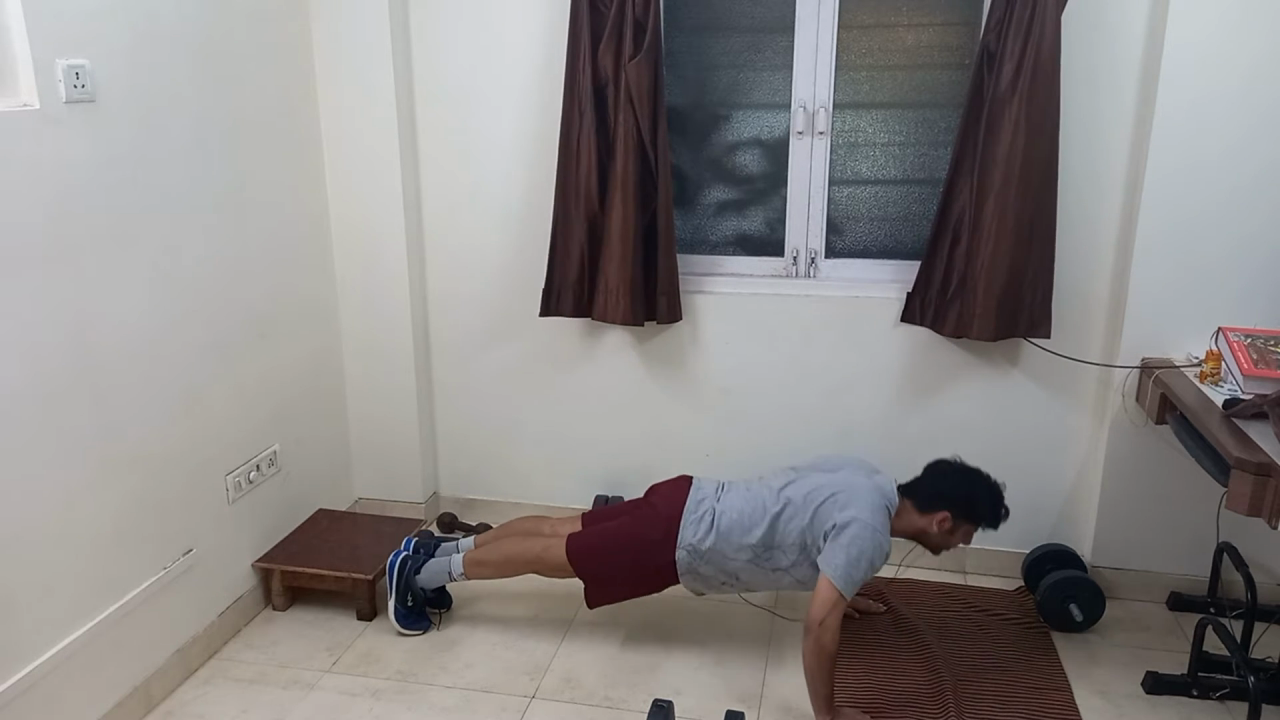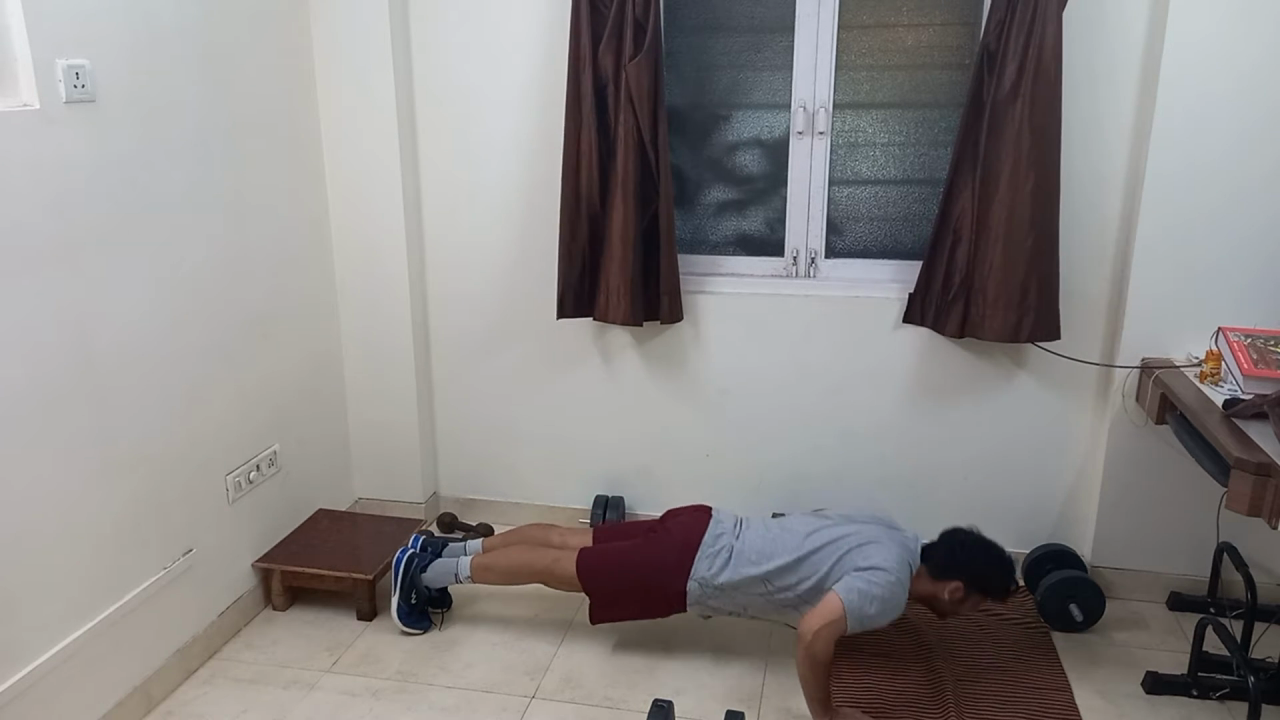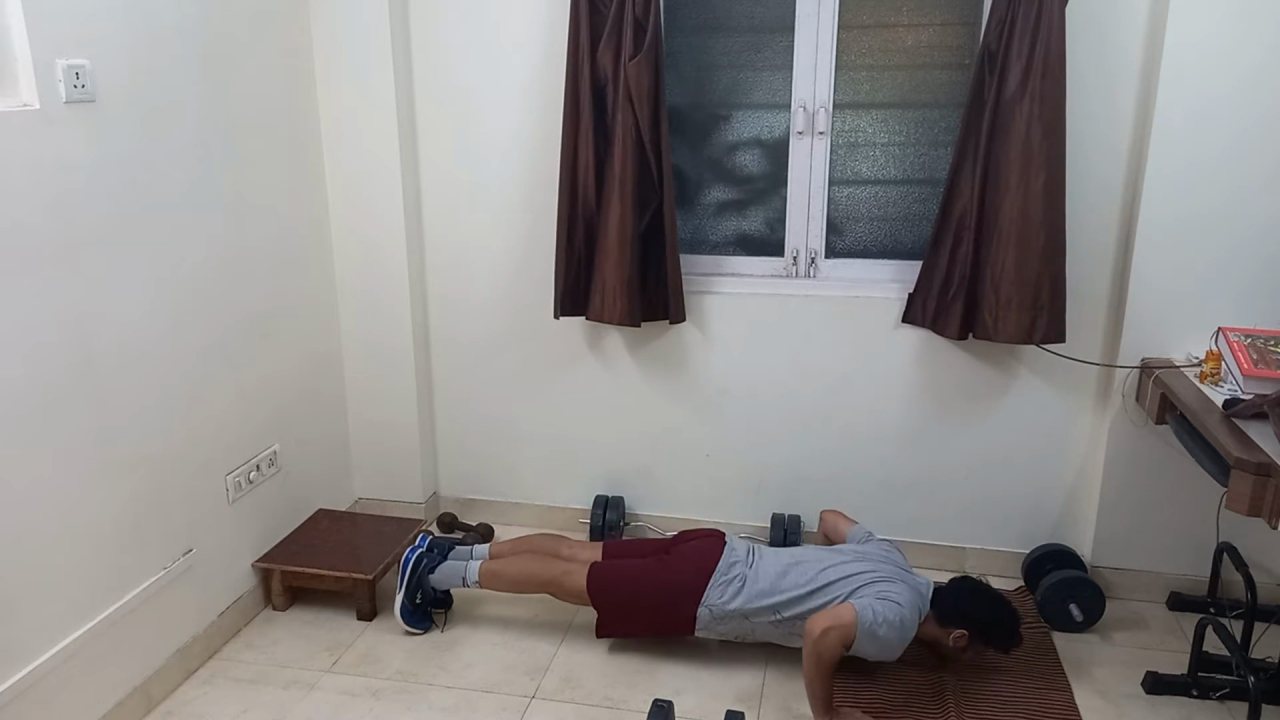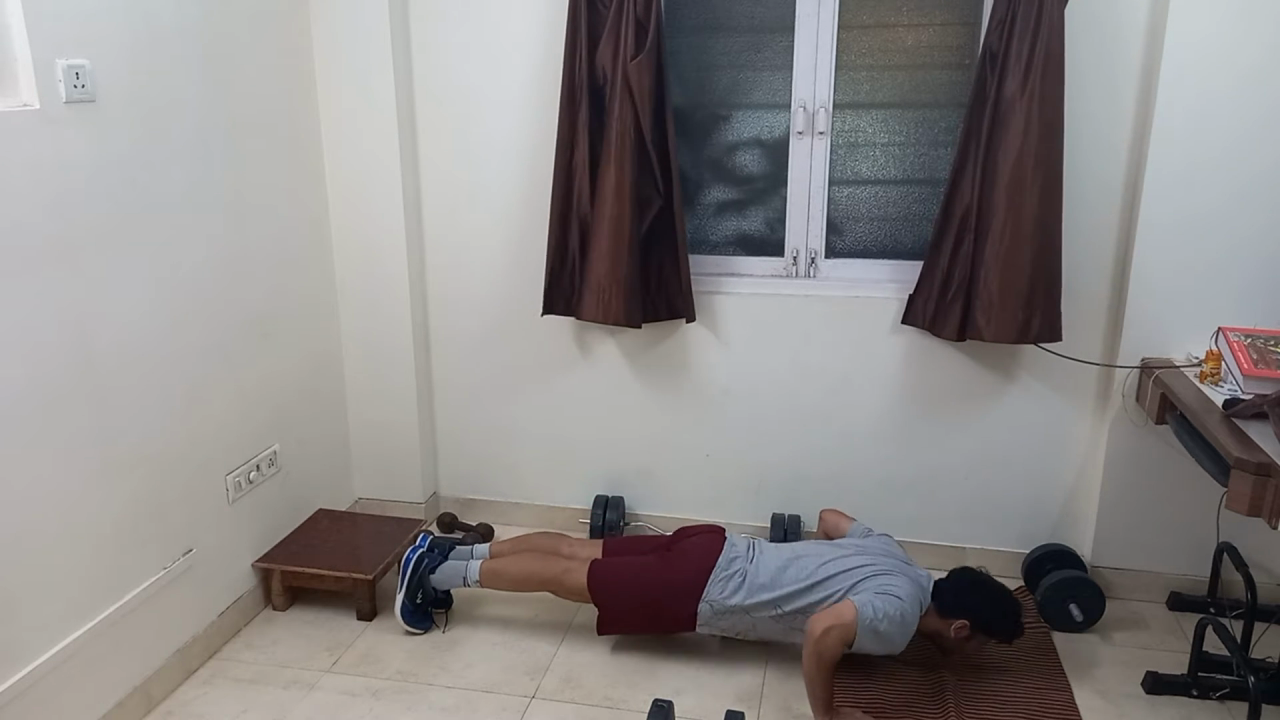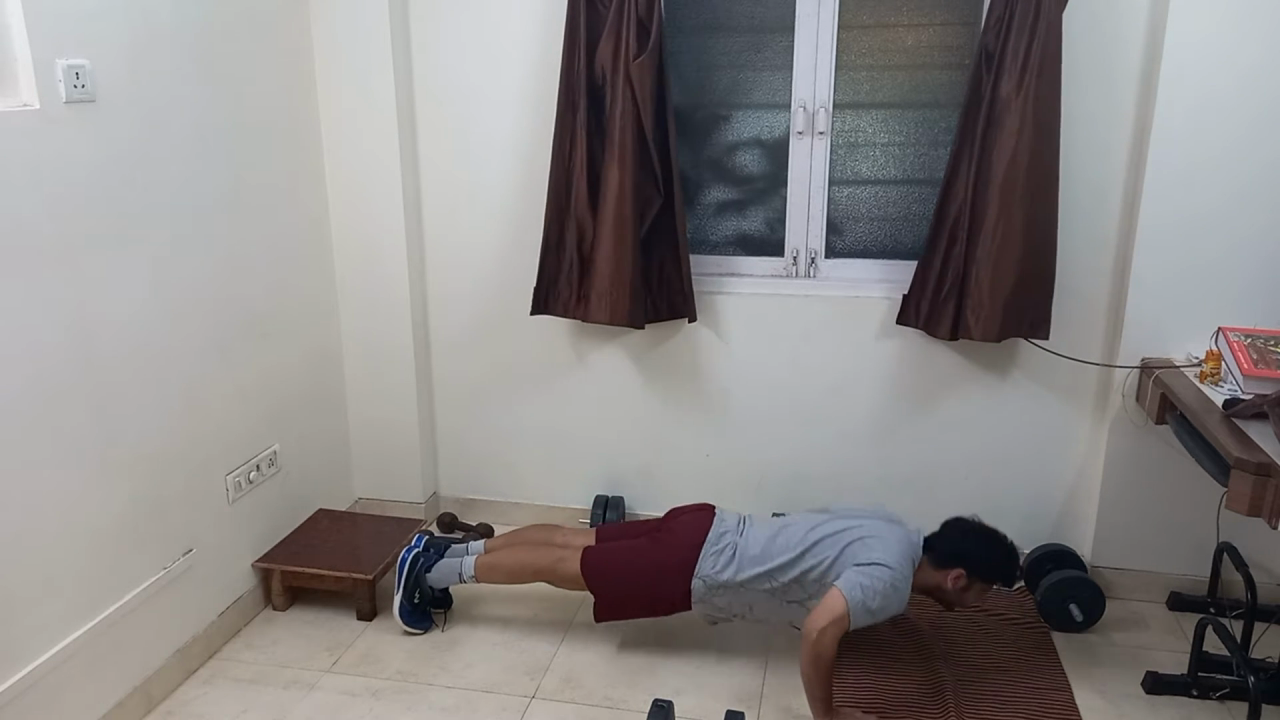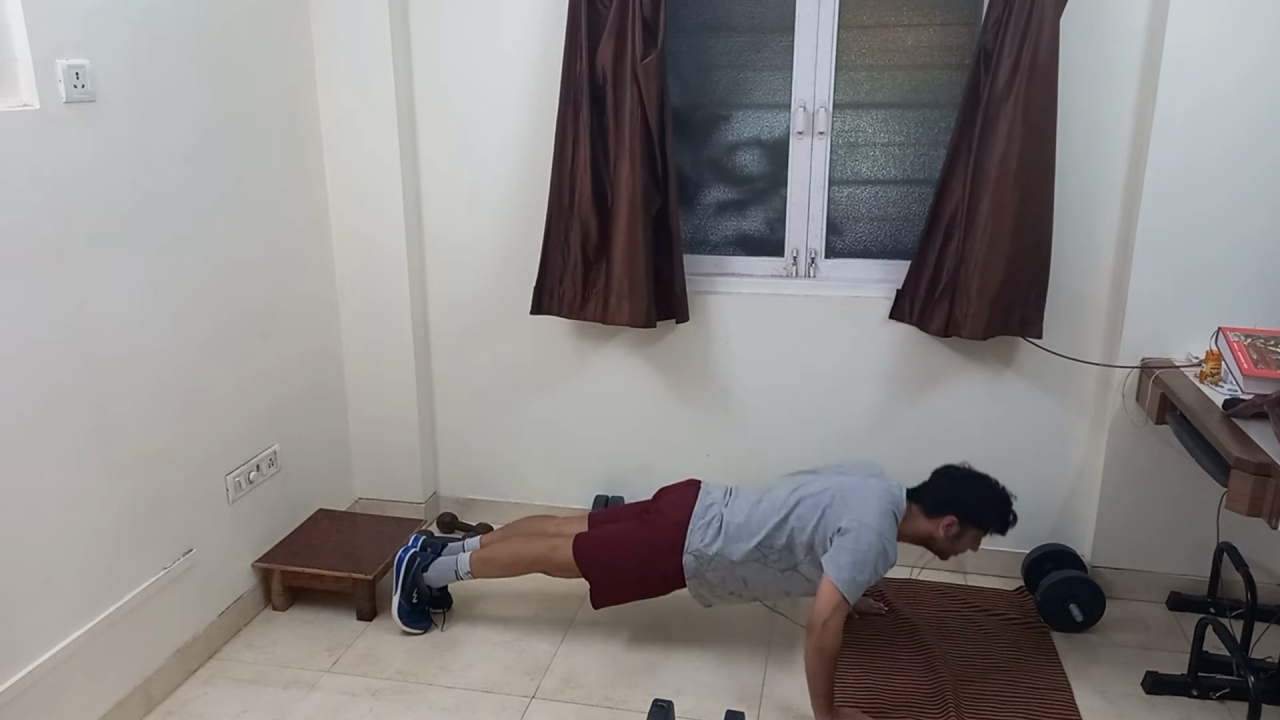
dt=0.3s
person 1, frame 1
left shoulder: (871, 482)
right shoulder: (872, 532)
right elbow: (820, 622)
left wrist: (844, 589)
left hip: (688, 503)
right hip: (681, 541)
left knee: (559, 531)
right knee: (551, 555)
left ankle: (437, 548)
right ankle: (424, 569)
person 1, frame 2
left shoulder: (890, 536)
right shoulder: (888, 586)
right elbow: (813, 634)
left hip: (704, 531)
right hip: (693, 570)
left knee: (567, 540)
right knee: (559, 569)
left ankle: (444, 550)
right ankle: (430, 569)
person 1, frame 3
left shoulder: (892, 563)
right shoulder: (895, 622)
left elbow: (830, 516)
right elbow: (822, 633)
left hip: (717, 555)
right hip: (706, 595)
left knee: (578, 554)
right knee: (569, 582)
left ankle: (451, 554)
right ankle: (435, 570)
person 1, frame 4
left shoulder: (893, 558)
right shoulder: (897, 614)
left elbow: (829, 516)
right elbow: (823, 632)
left hip: (718, 552)
right hip: (707, 592)
left knee: (578, 552)
right knee: (569, 579)
left ankle: (452, 554)
right ankle: (437, 572)
person 1, frame 5
left shoulder: (893, 530)
right shoulder: (892, 577)
right elbow: (817, 633)
left wrist: (850, 602)
left hip: (708, 531)
right hip: (696, 569)
left knee: (572, 541)
right knee: (563, 568)
left ankle: (445, 553)
right ankle: (434, 569)
person 1, frame 6
left shoulder: (878, 485)
right shoulder: (876, 536)
right elbow: (822, 624)
left wrist: (847, 591)
left hip: (698, 508)
right hip: (688, 547)
left knee: (564, 533)
right knee: (556, 556)
left ankle: (443, 550)
right ankle: (433, 568)
